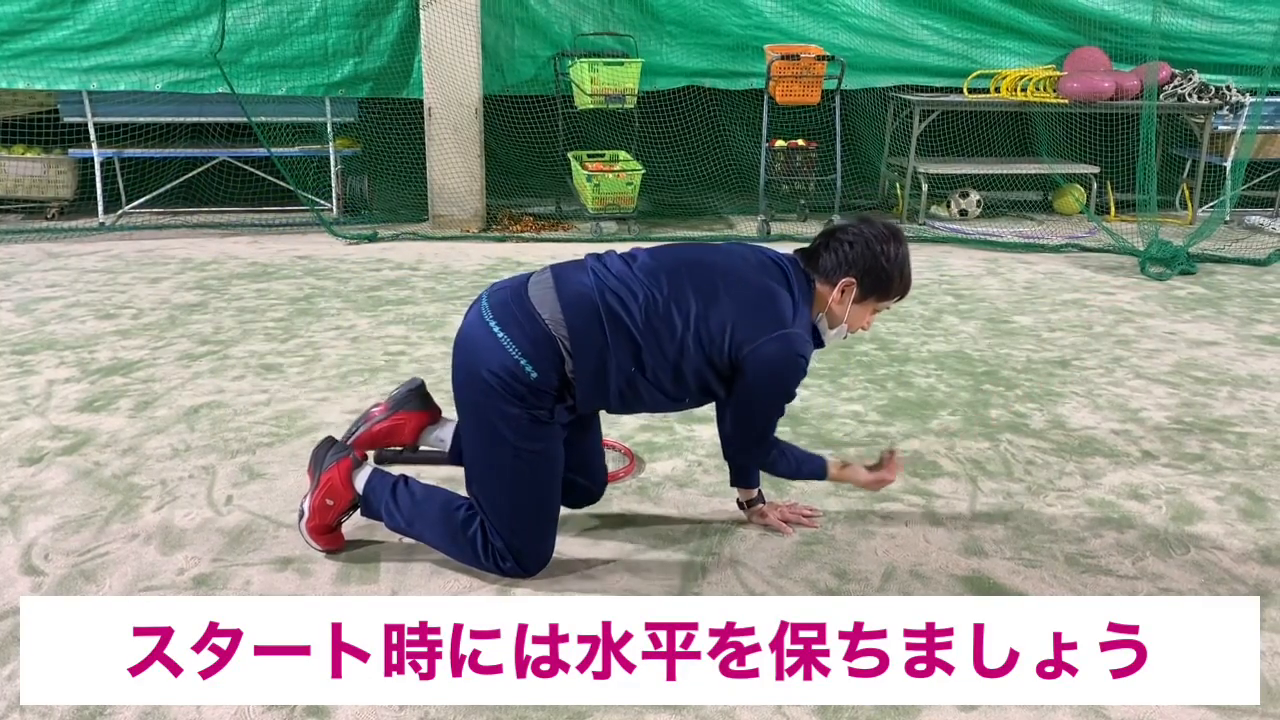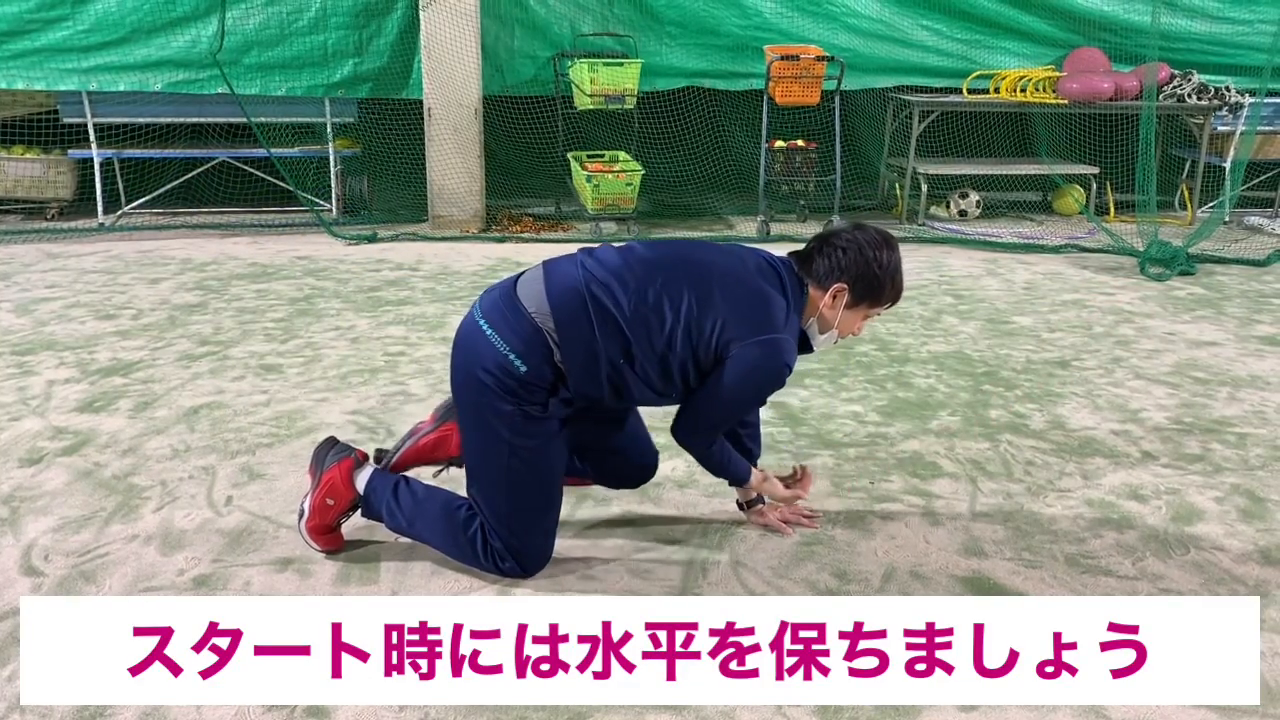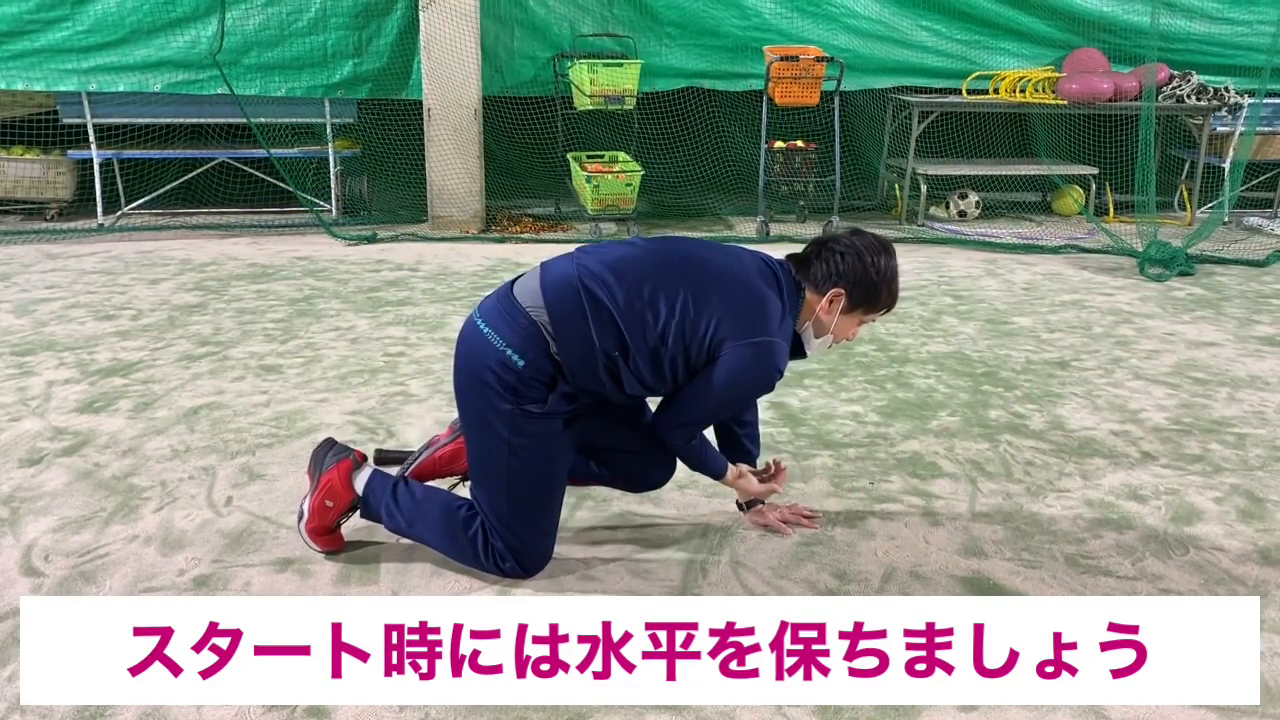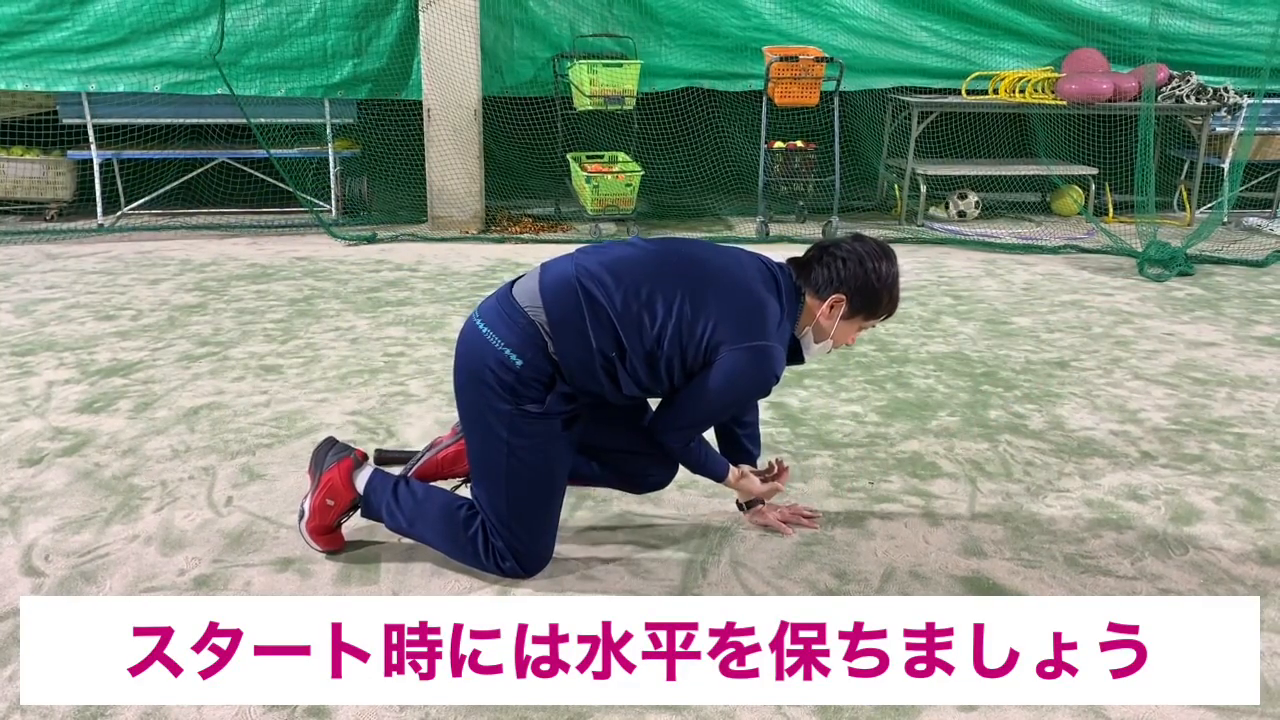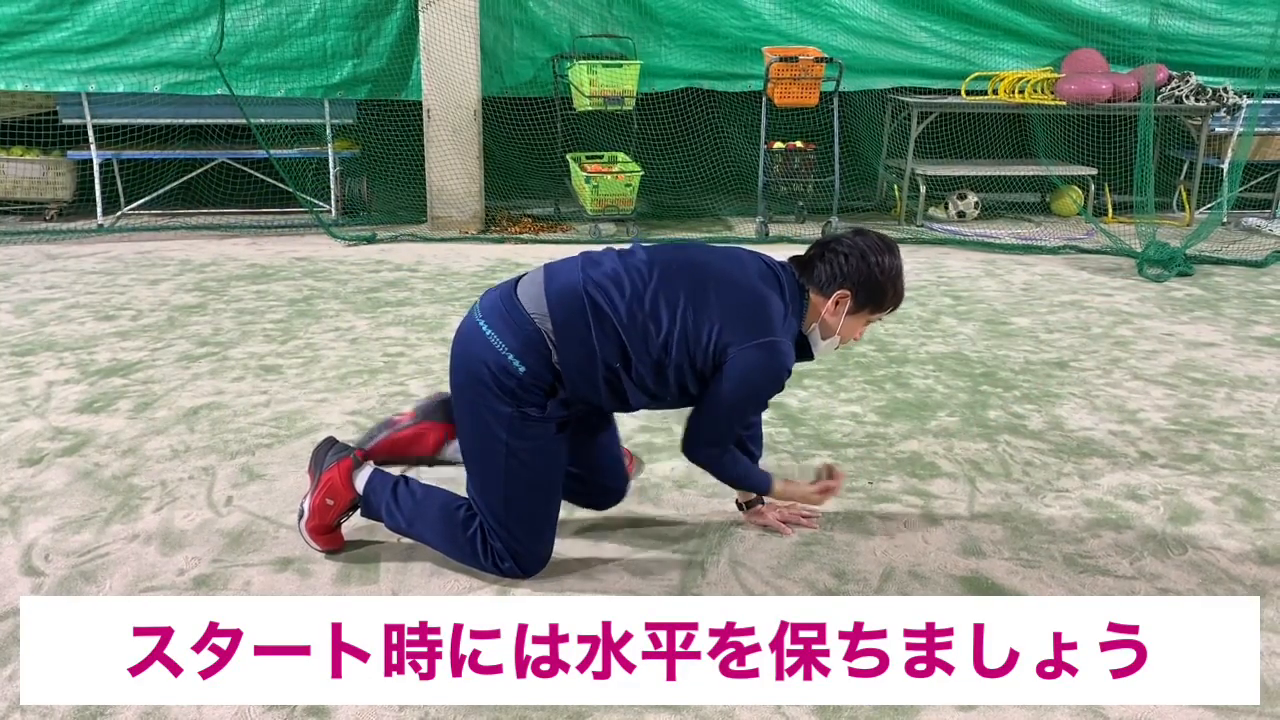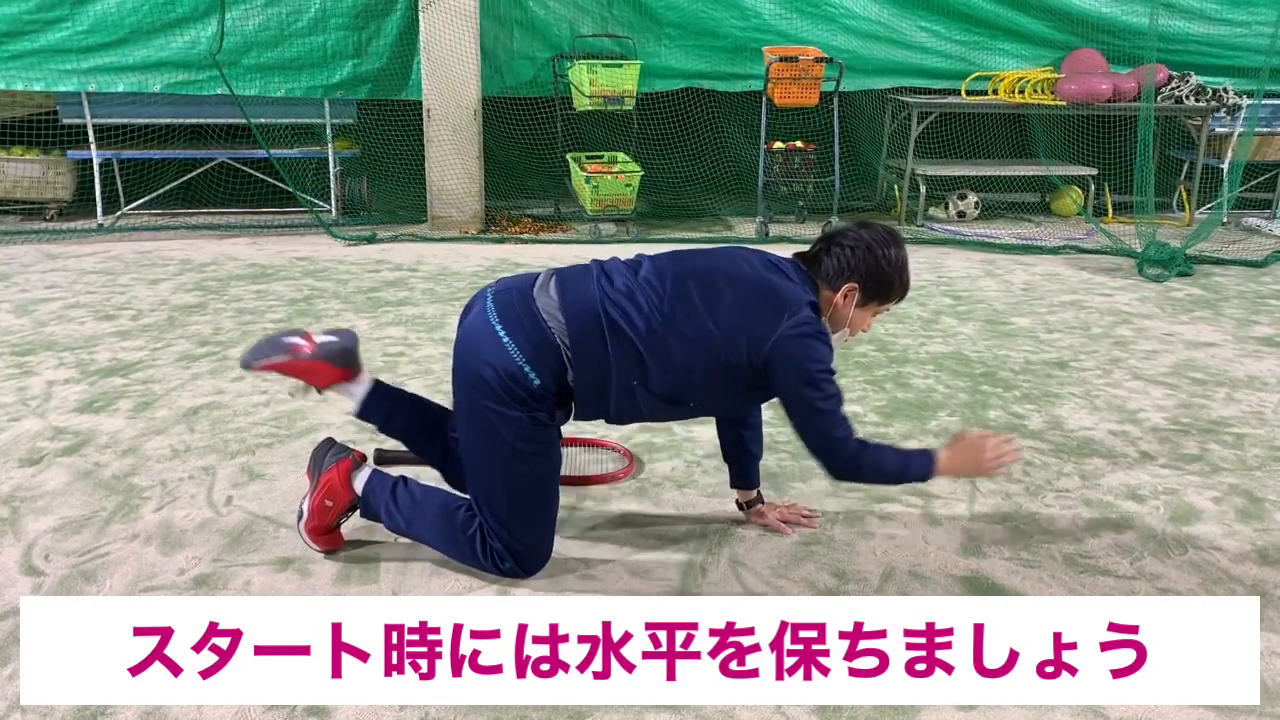
dt=0.3s
person 1, frame 1
left shoulder: (771, 272)
right shoulder: (784, 342)
left elbow: (736, 396)
right elbow: (750, 442)
left wrist: (752, 498)
right wrist: (840, 471)
left hip: (516, 319)
right hip: (514, 362)
left knee: (583, 489)
right knee: (516, 555)
left ankle: (426, 426)
right ankle: (355, 481)
person 1, frame 2
left shoulder: (766, 276)
right shoulder: (770, 346)
left elbow: (730, 397)
right elbow: (695, 431)
left wrist: (751, 498)
right wrist: (758, 483)
left hip: (516, 324)
right hip: (511, 361)
left knee: (634, 467)
right knee: (517, 556)
left ankle: (465, 437)
right ankle: (356, 482)
person 1, frame 3
left shoulder: (765, 277)
right shoulder: (762, 347)
left elbow: (732, 400)
right elbow: (675, 425)
left wrist: (753, 498)
right wrist: (732, 475)
left hip: (535, 332)
right hip: (513, 360)
left knee: (651, 467)
right knee: (517, 556)
left ankle: (478, 450)
right ankle: (356, 482)
person 1, frame 4
left shoulder: (765, 283)
right shoulder: (758, 350)
left elbow: (732, 401)
right elbow: (671, 428)
left wrist: (753, 498)
right wrist: (734, 476)
left hip: (540, 340)
right hip: (513, 359)
left knee: (653, 468)
right knee: (518, 555)
left ankle: (482, 448)
right ankle: (357, 482)
person 1, frame 5
left shoulder: (765, 280)
right shoulder: (768, 347)
left elbow: (729, 407)
right elbow: (706, 446)
left wrist: (752, 499)
right wrist: (778, 489)
left hip: (517, 320)
right hip: (511, 359)
left knee: (602, 487)
right knee: (516, 552)
left ankle: (449, 435)
right ankle: (357, 481)
person 1, frame 6
left shoulder: (770, 280)
right shoulder: (798, 333)
left elbow: (737, 392)
right elbow: (841, 456)
left wrist: (751, 497)
right wrist: (941, 462)
left hip: (511, 312)
right hip: (518, 362)
left knee: (470, 466)
right knee: (515, 552)
left ankle: (339, 374)
right ankle: (355, 481)
